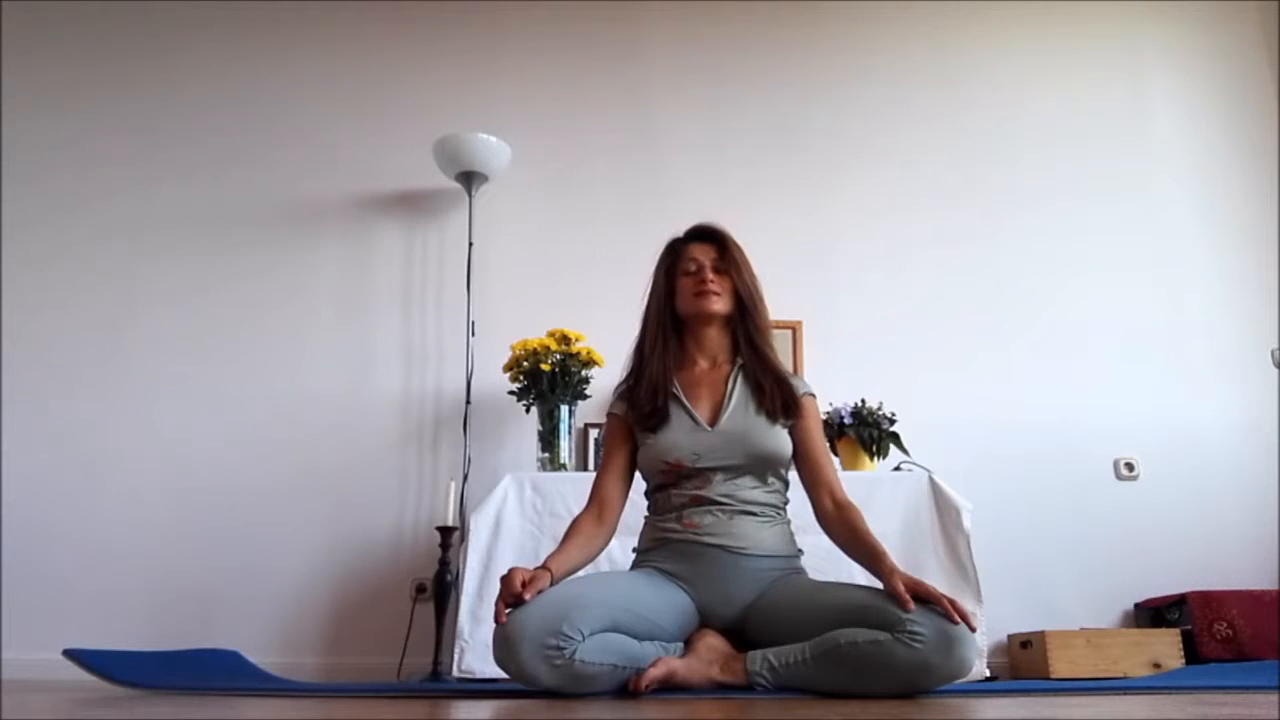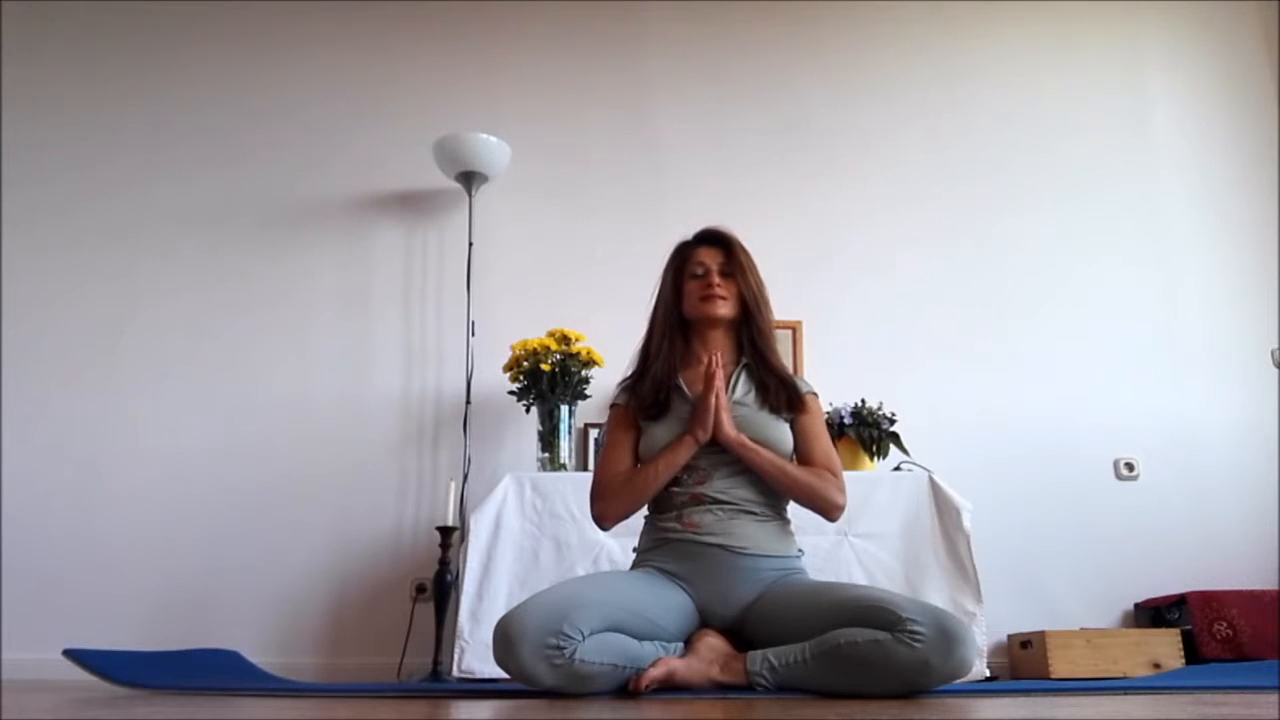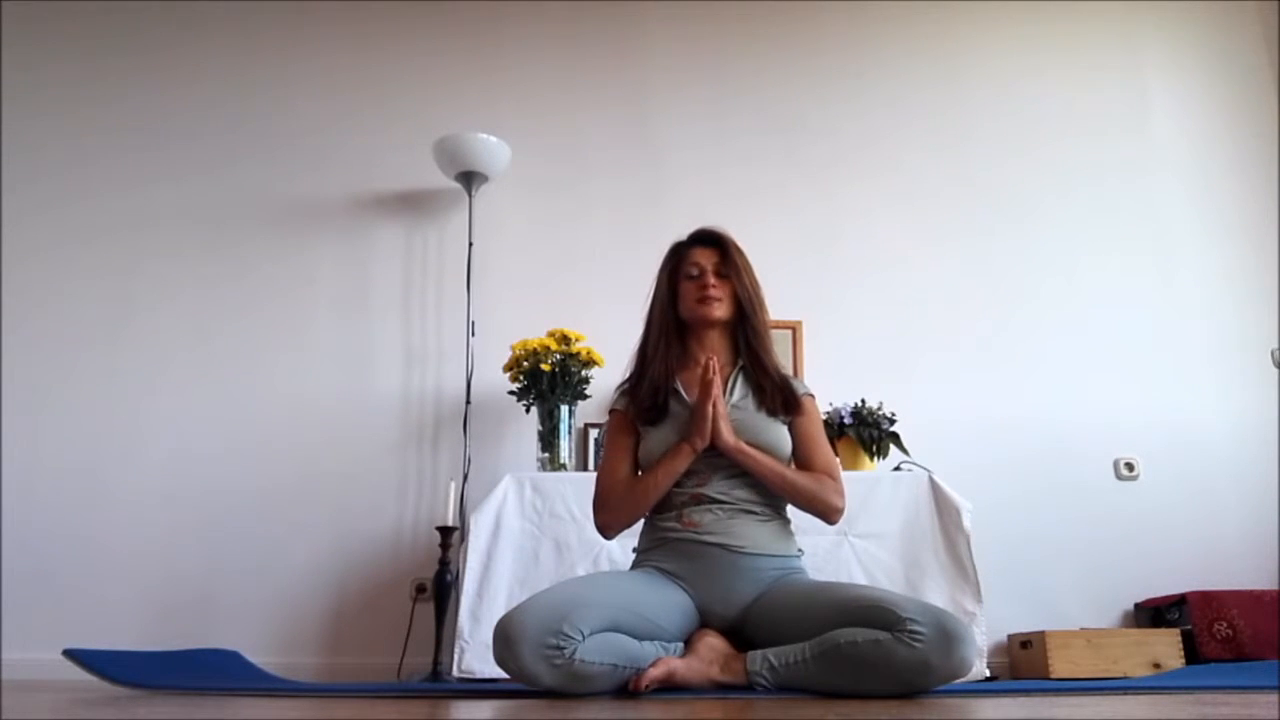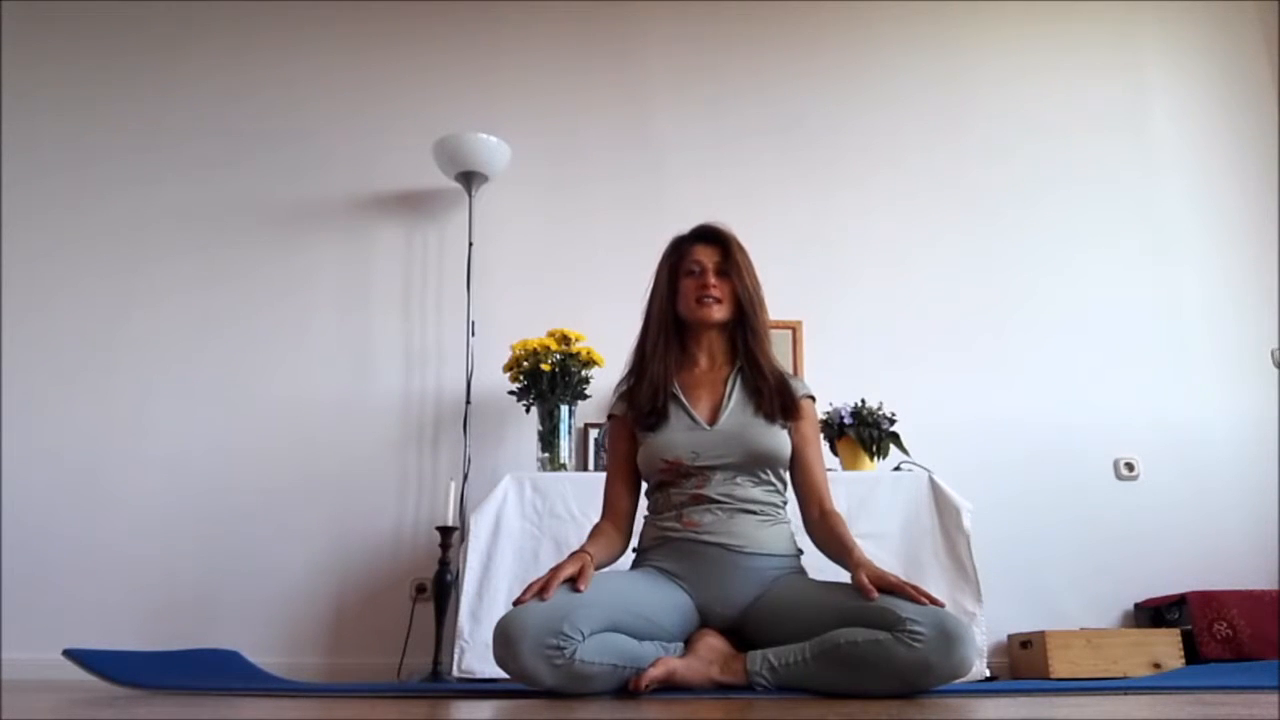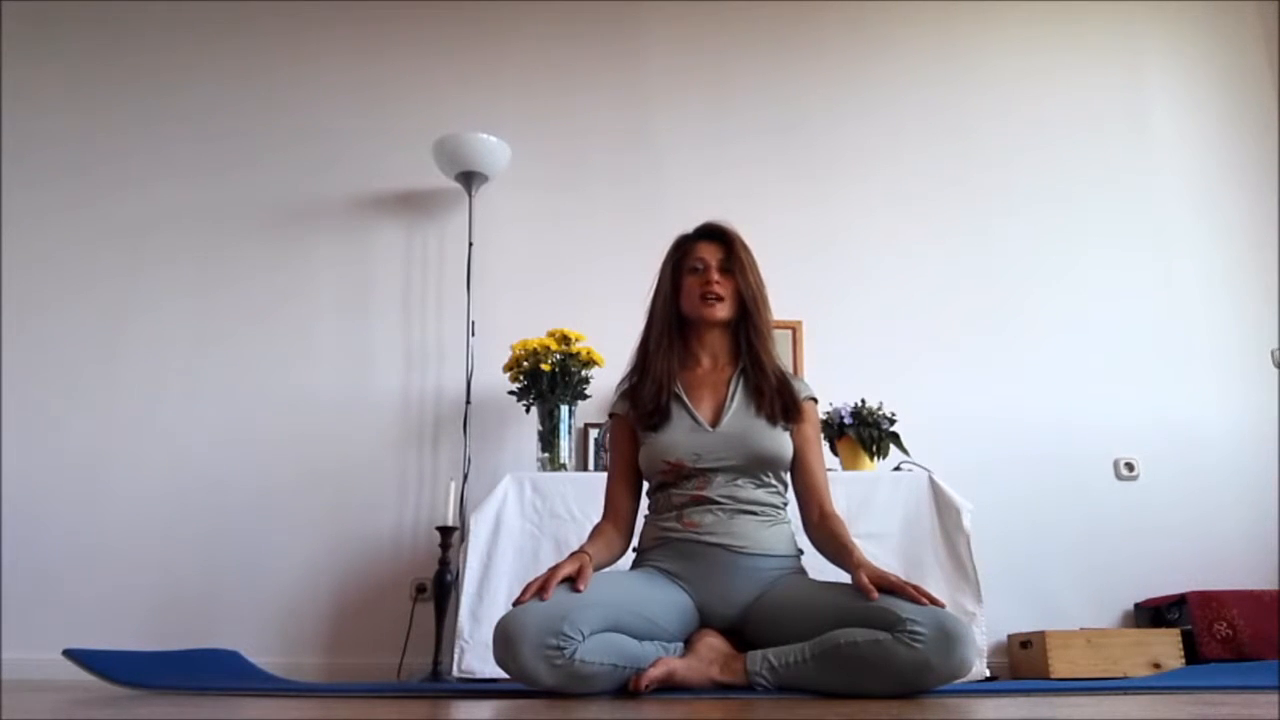
dt=1s
person 1, frame 1
left shoulder: (785, 390)
right shoulder: (636, 399)
left elbow: (832, 503)
right elbow: (601, 512)
left wrist: (889, 571)
right wrist: (546, 571)
left hip: (771, 579)
right hip: (666, 578)
left knee: (945, 644)
right knee: (523, 640)
left ankle: (731, 666)
right ankle: (709, 657)
person 1, frame 2
left shoulder: (789, 390)
right shoulder: (639, 394)
left elbow: (832, 499)
right elbow: (606, 509)
left wrist: (733, 436)
right wrist: (693, 434)
left hip: (770, 578)
right hip: (667, 577)
left knee: (945, 643)
right knee: (523, 639)
left ankle: (731, 664)
right ankle: (714, 657)
person 1, frame 3
left shoulder: (786, 391)
right shoulder: (637, 398)
left elbow: (831, 502)
right elbow: (609, 518)
left wrist: (733, 442)
right wrist: (690, 443)
left hip: (770, 579)
right hip: (666, 578)
left knee: (945, 644)
right knee: (522, 639)
left ankle: (730, 664)
right ankle: (709, 654)
person 1, frame 4
left shoulder: (786, 392)
right shoulder: (636, 399)
left elbow: (819, 512)
right elbow: (616, 522)
left wrist: (859, 562)
right wrist: (585, 556)
left hip: (771, 579)
right hip: (667, 578)
left knee: (945, 643)
right knee: (522, 639)
left ankle: (730, 665)
right ankle: (711, 656)
person 1, frame 5
left shoulder: (787, 392)
right shoulder: (638, 397)
left elbow: (819, 513)
right elbow: (618, 521)
left wrist: (858, 563)
right wrist: (584, 556)
left hip: (772, 579)
right hip: (667, 578)
left knee: (944, 644)
right knee: (523, 638)
left ankle: (731, 665)
right ankle: (708, 657)
